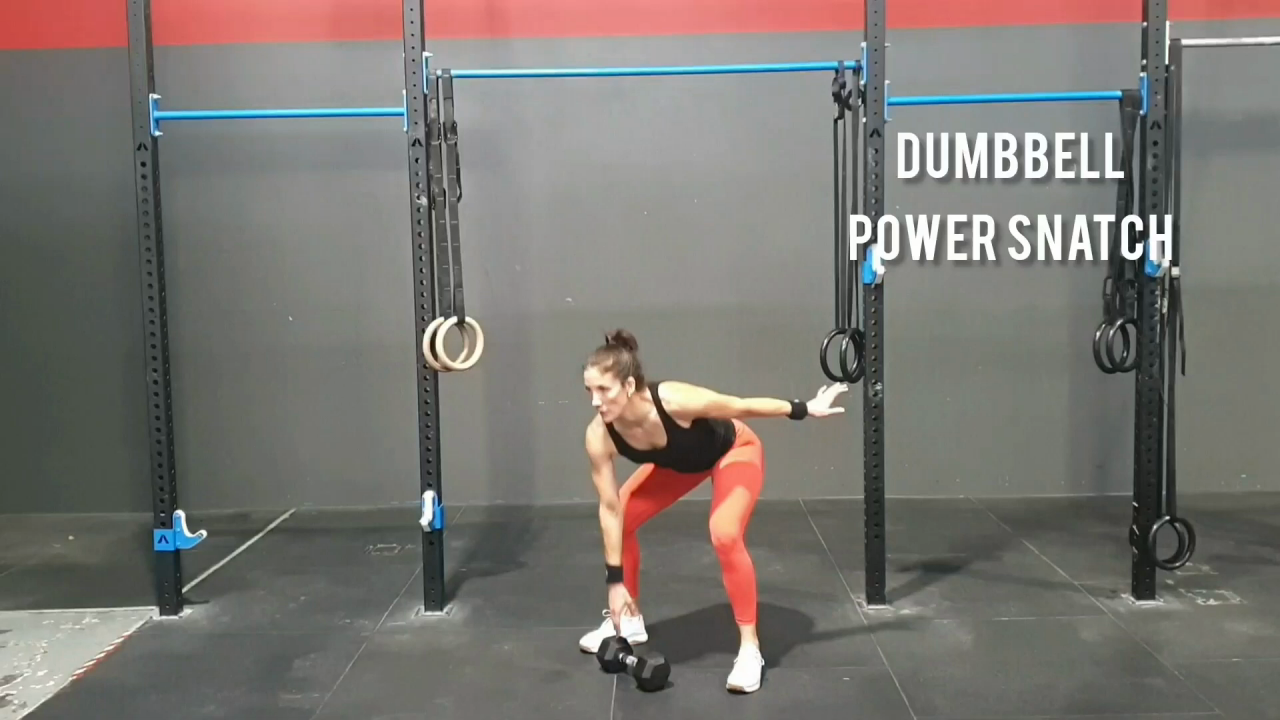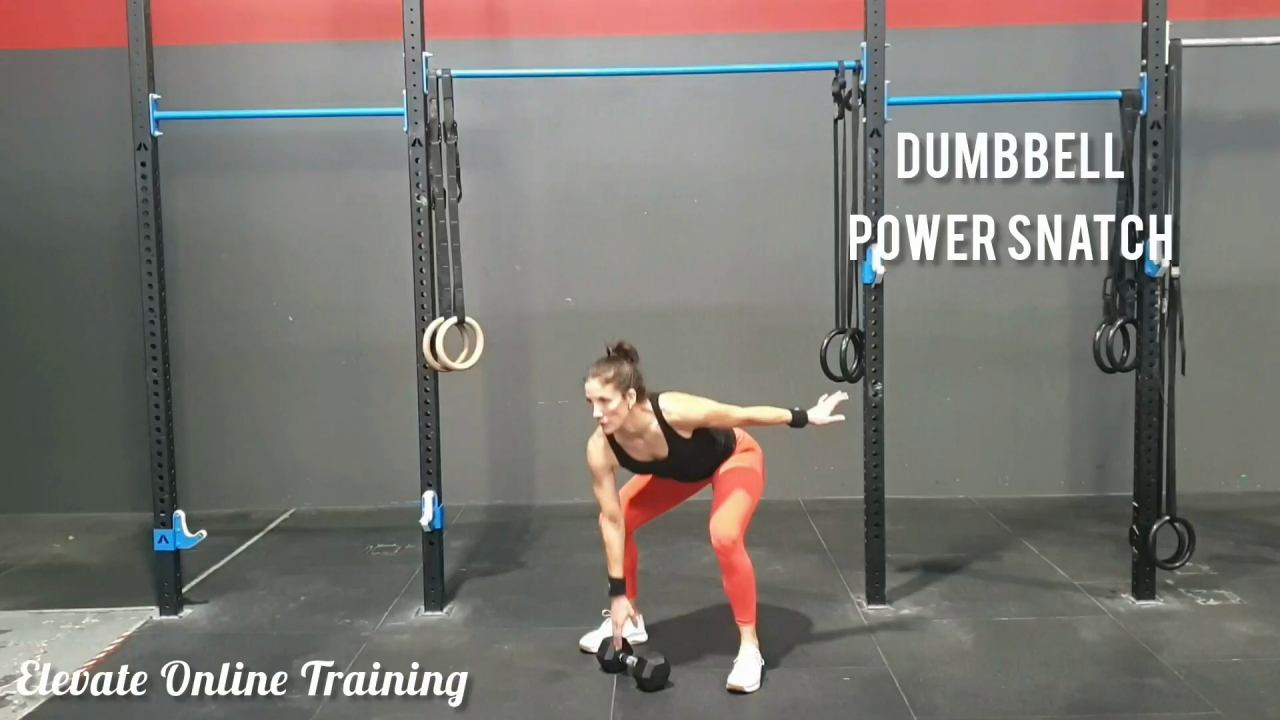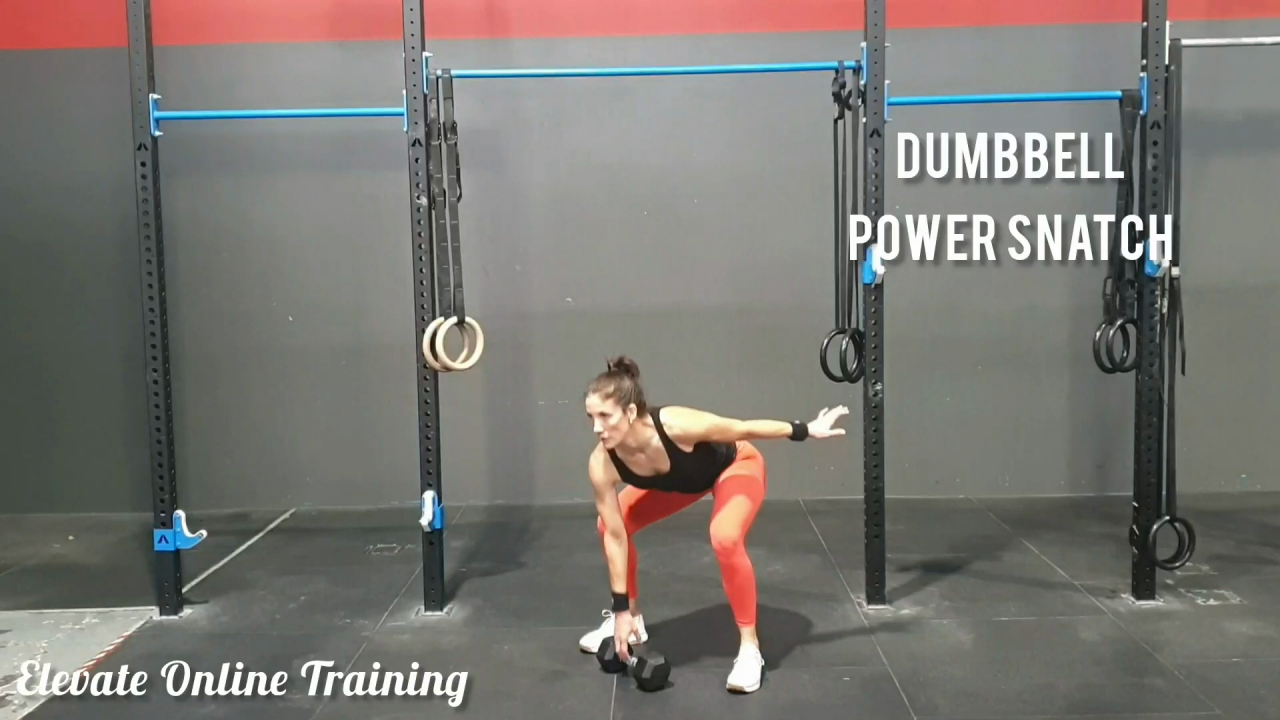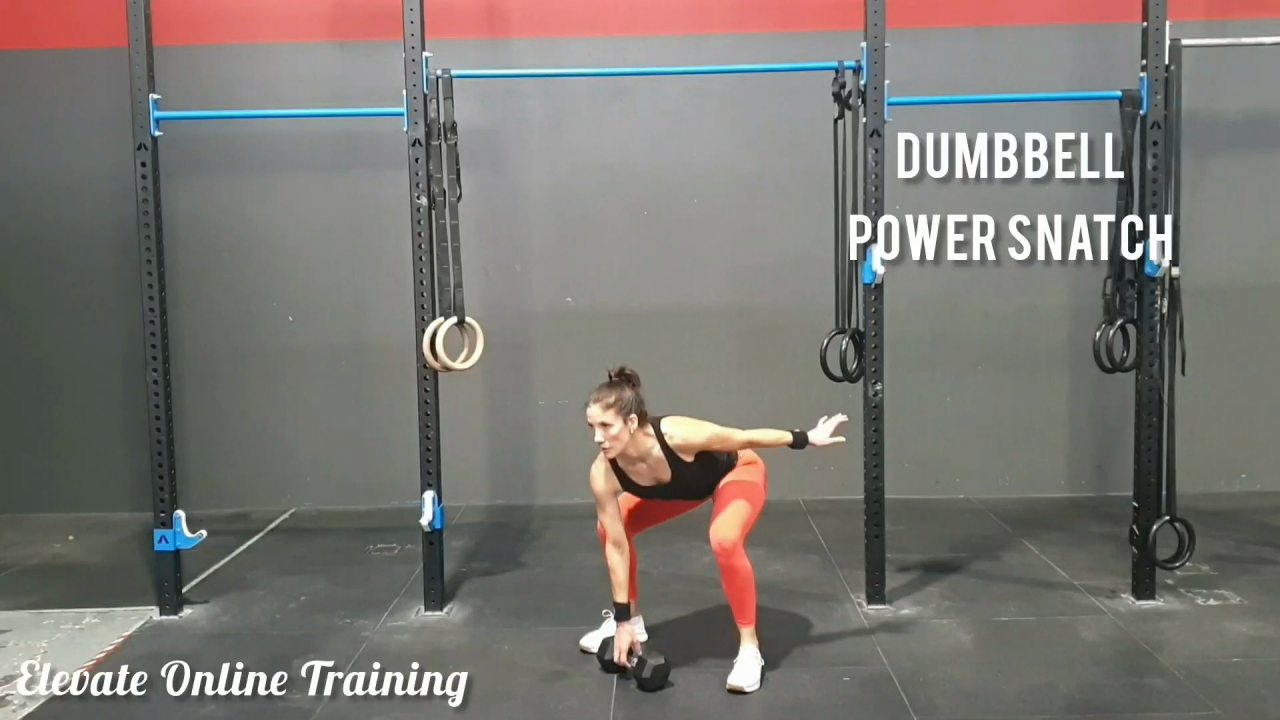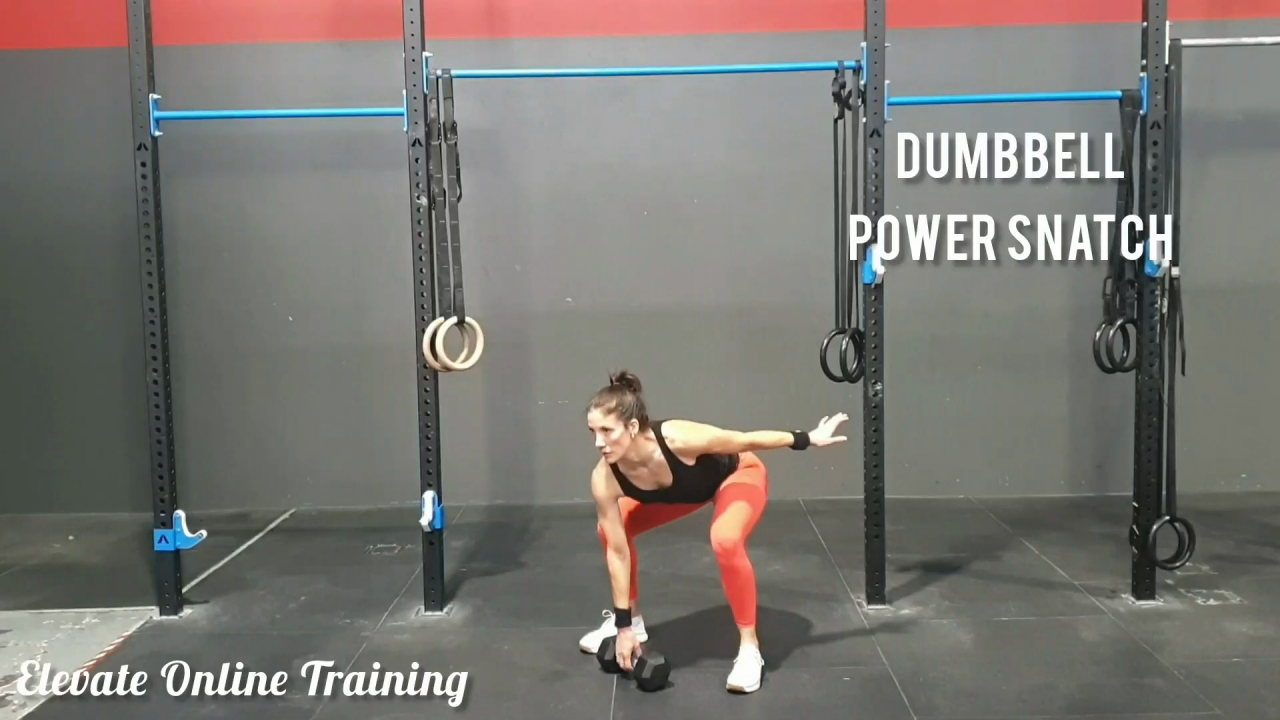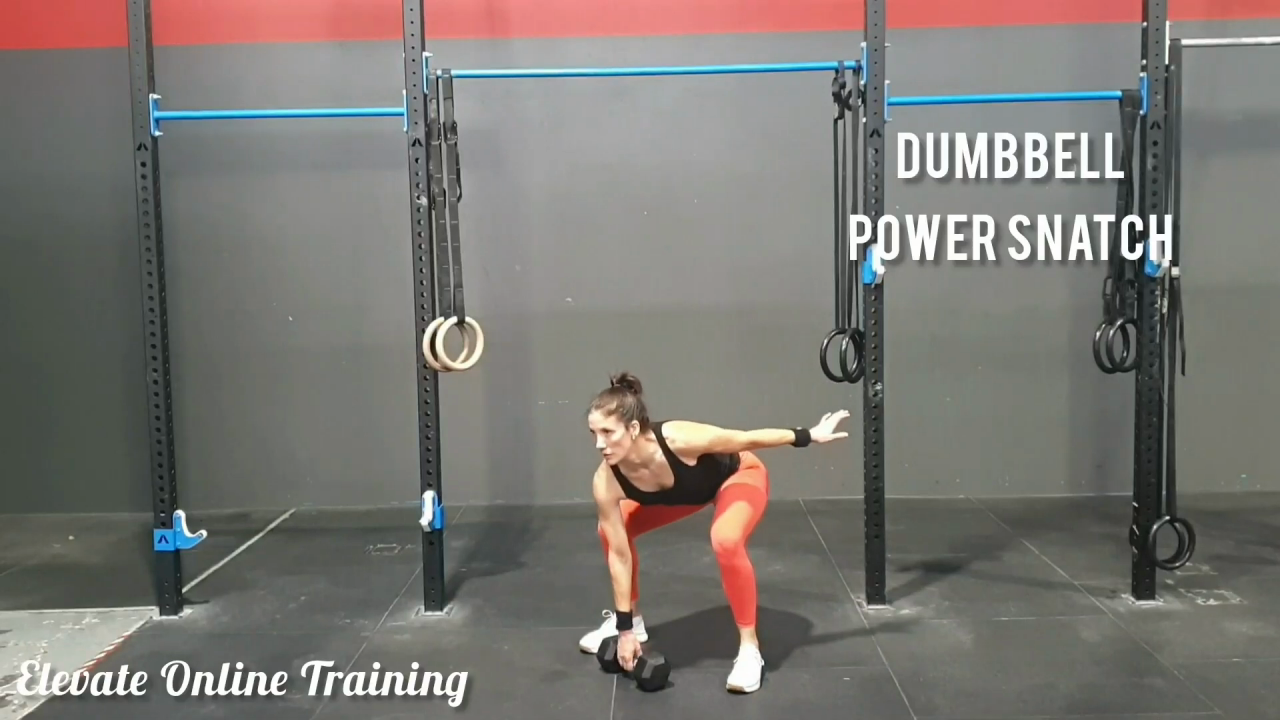
dt=0.1s
person 1, frame 1
left shoulder: (674, 401)
right shoulder: (599, 438)
left elbow: (742, 407)
right elbow: (610, 510)
left wrist: (805, 409)
right wrist: (614, 582)
left hip: (734, 449)
right hip: (680, 462)
left knee: (724, 534)
right knee: (624, 517)
left ankle: (750, 646)
right ankle: (630, 619)
person 1, frame 2
left shoulder: (675, 411)
right shoulder: (600, 448)
left elbow: (743, 416)
right elbow: (611, 521)
left wrist: (805, 417)
right wrist: (617, 594)
left hip: (735, 456)
right hip: (680, 469)
left knee: (725, 536)
right knee: (623, 521)
left ankle: (750, 647)
right ankle: (631, 620)
person 1, frame 3
left shoulder: (676, 425)
right shoulder: (601, 465)
left elbow: (745, 429)
right elbow: (615, 536)
left wrist: (805, 431)
right wrist: (620, 610)
left hip: (737, 464)
right hip: (685, 479)
left knee: (725, 538)
right knee: (610, 524)
left ankle: (750, 647)
right ankle: (633, 617)
person 1, frame 4
left shoulder: (677, 435)
right shoulder: (603, 473)
left elbow: (745, 438)
right elbow: (615, 545)
left wrist: (805, 439)
right wrist: (622, 619)
left hip: (738, 470)
right hip: (686, 485)
left knee: (724, 540)
right knee: (608, 528)
left ankle: (749, 648)
right ankle: (634, 619)
person 1, frame 5
left shoulder: (678, 440)
right shoulder: (605, 480)
left elbow: (747, 441)
right elbow: (617, 550)
left wrist: (806, 439)
right wrist: (623, 625)
left hip: (739, 473)
right hip: (689, 489)
left knee: (725, 540)
right knee: (610, 529)
left ankle: (750, 647)
right ankle: (632, 617)
person 1, frame 6
left shoulder: (679, 440)
right shoulder: (607, 482)
left elbow: (747, 439)
right elbow: (619, 553)
left wrist: (807, 436)
right wrist: (624, 627)
left hip: (739, 474)
right hip: (690, 491)
left knee: (726, 540)
right knee: (611, 530)
left ankle: (749, 647)
right ankle: (633, 618)
